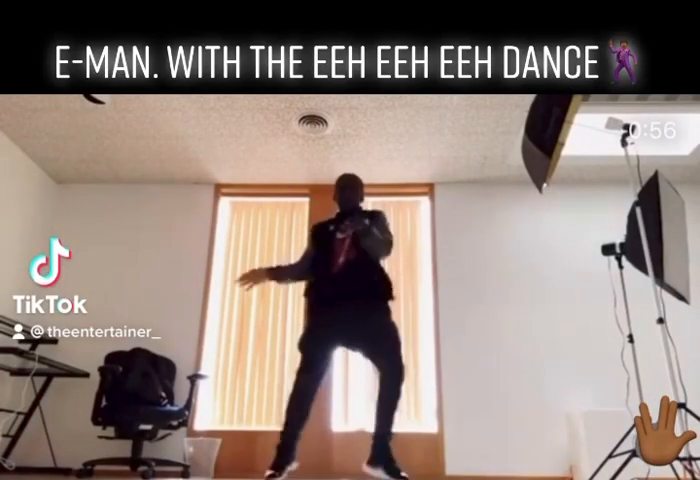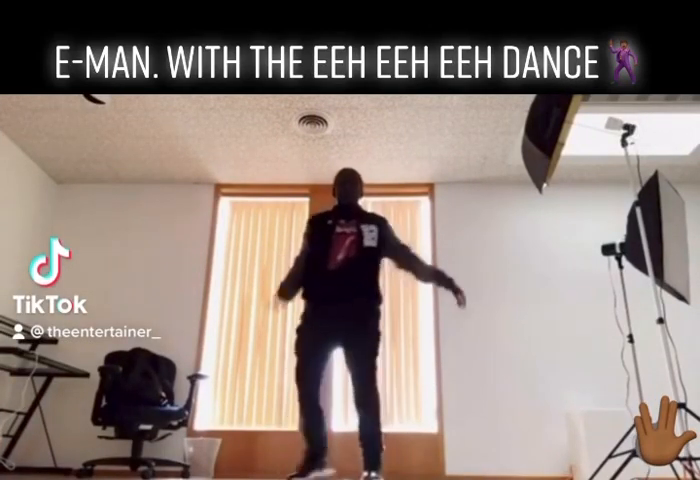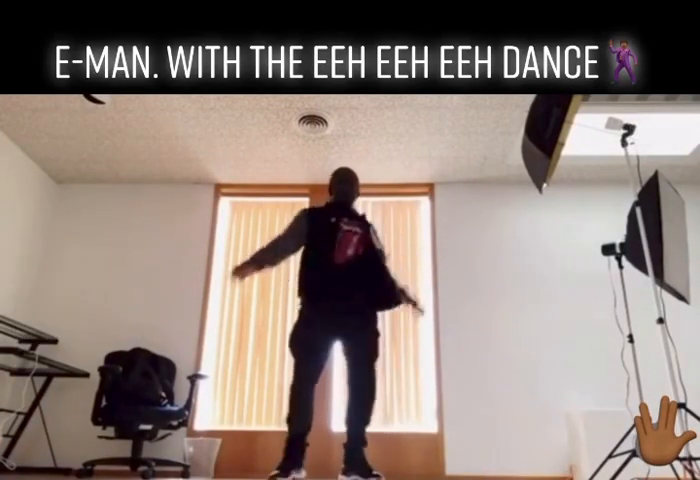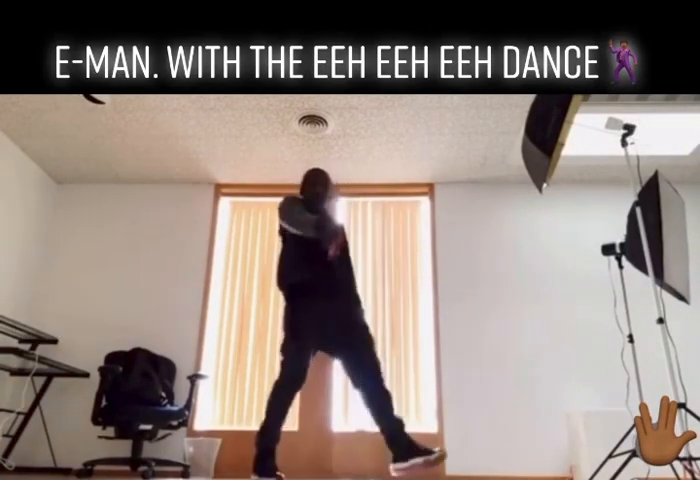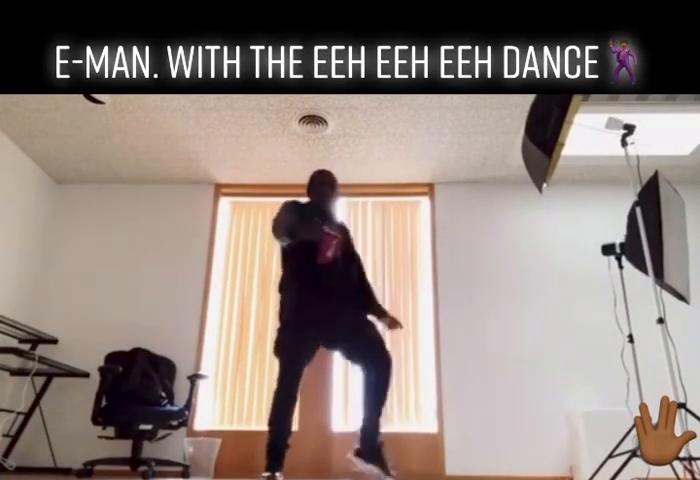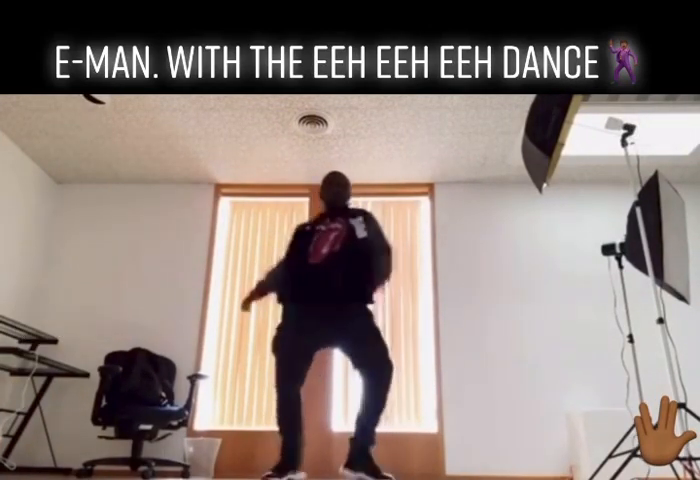
dt=0.4s
person 1, frame 1
left shoulder: (374, 220)
right shoulder: (322, 230)
left elbow: (382, 248)
right elbow: (304, 268)
left wrist: (360, 231)
right wrist: (271, 273)
left hip: (368, 309)
right hip: (328, 310)
left knee: (393, 371)
right knee: (308, 376)
left ankle: (380, 454)
right ankle: (286, 451)
person 1, frame 2
left shoulder: (377, 224)
right shoulder: (318, 223)
left elbow: (404, 256)
right elbow: (303, 264)
left wrist: (445, 280)
right wrist: (287, 289)
left hip: (361, 311)
right hip: (320, 311)
left knee: (365, 382)
right knee: (307, 377)
right ankle: (315, 453)
person 1, frame 3
left shoulder: (365, 226)
right shoulder: (312, 218)
left elbow: (379, 267)
right elbow: (284, 245)
left wrist: (400, 293)
right wrist: (253, 263)
left hip: (359, 312)
right hip: (320, 309)
left knee: (363, 382)
right knee: (305, 377)
person 1, frame 4
left shoulder: (333, 227)
right shoulder: (292, 208)
right elbow: (300, 223)
left wrist: (353, 307)
right wrist: (324, 227)
left hip: (339, 305)
right hip: (307, 305)
left knee: (367, 373)
right knee: (292, 376)
left ankle: (401, 447)
person 1, frame 5
left shoulder: (341, 230)
right shoulder: (295, 212)
left elbow: (356, 277)
right elbow: (282, 231)
left wrist: (379, 312)
right wrist: (302, 229)
left hip: (342, 309)
right hip: (303, 309)
left knee: (378, 363)
right knee: (289, 379)
left ankle: (369, 446)
person 1, frame 6
left shoulder: (362, 221)
right shoulder: (306, 230)
left elbow: (380, 257)
right elbow: (285, 268)
left wrist: (371, 281)
right wrist: (259, 290)
left hip: (347, 308)
right hip: (305, 310)
left knee: (380, 368)
right knee: (288, 378)
